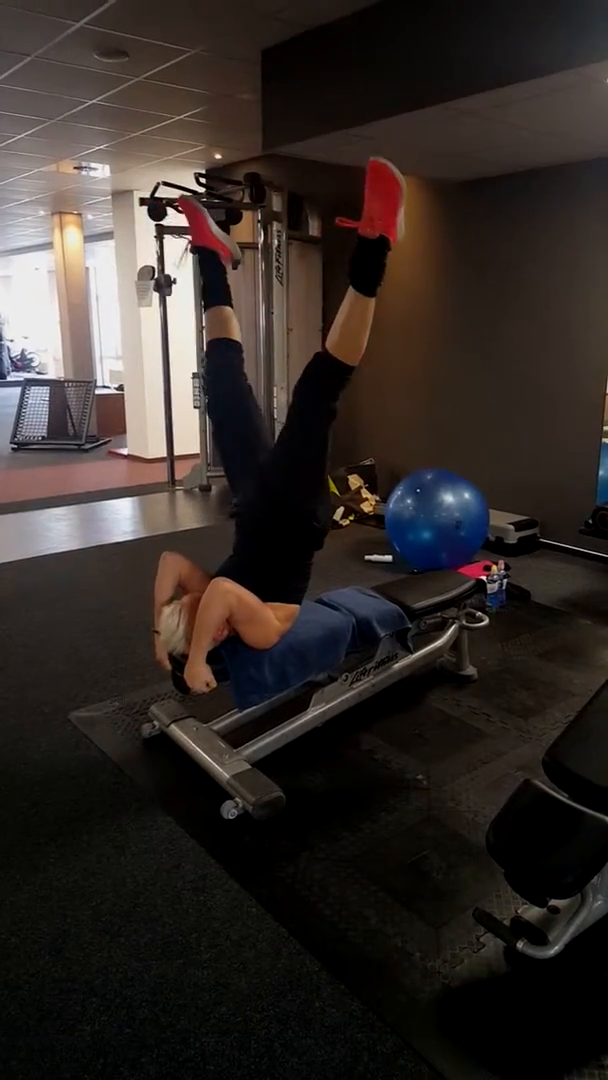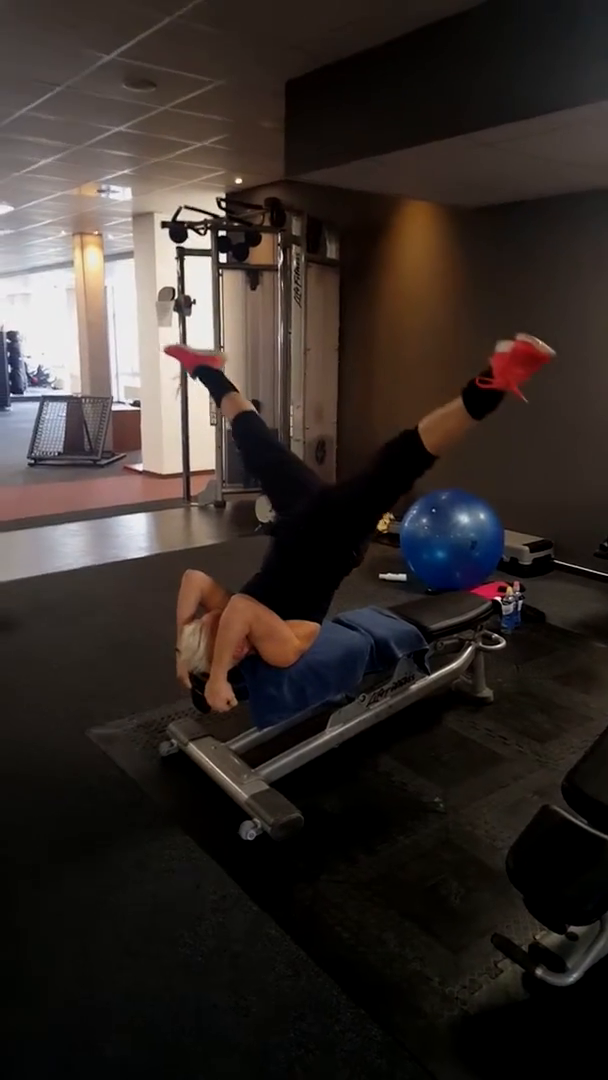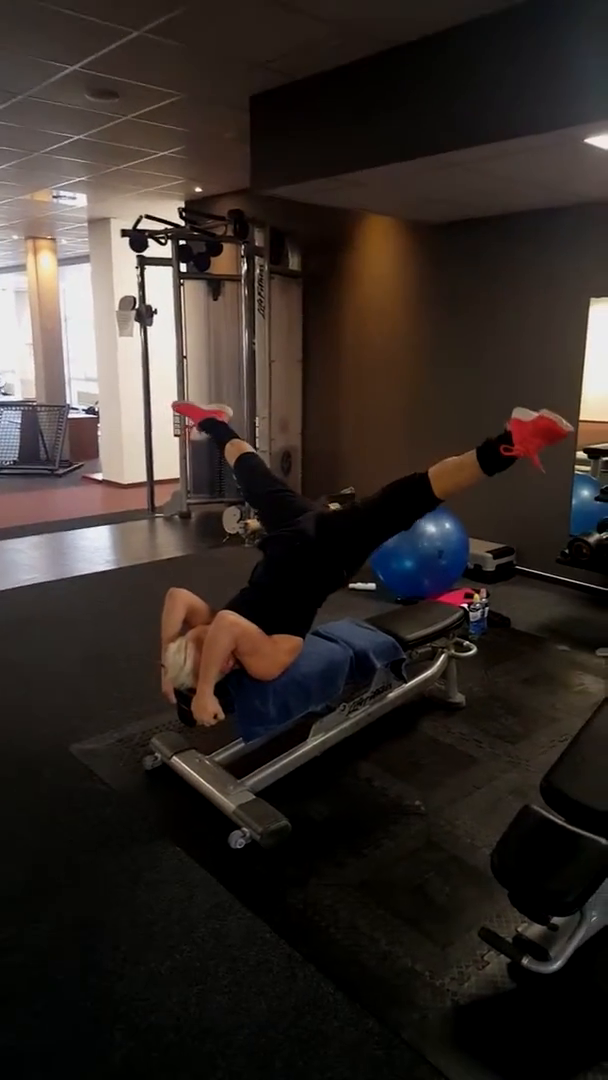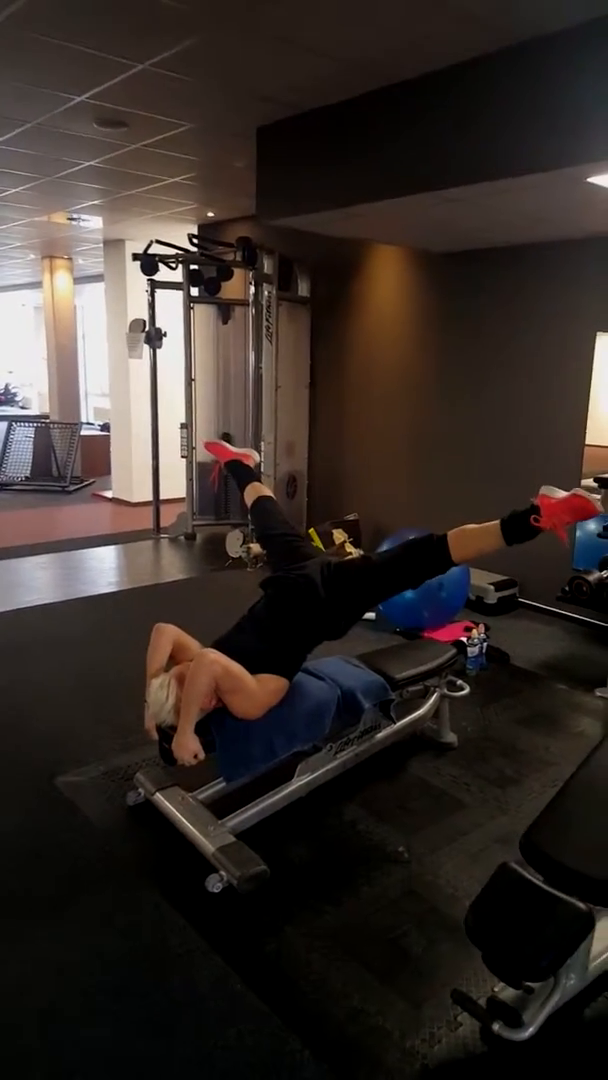
dt=1s
person 1, frame 1
left shoulder: (261, 630)
right elbow: (169, 561)
right wrist: (162, 631)
left hip: (290, 514)
right hip: (263, 507)
right knee: (223, 388)
person 1, frame 2
left shoulder: (281, 651)
right shoulder: (229, 627)
right elbow: (193, 579)
left wrist: (217, 680)
right wrist: (183, 649)
left hip: (329, 536)
right hip: (303, 521)
right knee: (256, 445)
left ankle: (494, 382)
person 1, frame 3
left shoulder: (266, 663)
right shoulder: (214, 641)
left wrist: (203, 695)
right wrist: (168, 665)
left hip: (321, 554)
right hip: (291, 539)
left knee: (407, 501)
right knee: (255, 480)
left ankle: (512, 444)
right ankle: (214, 422)
person 1, frame 4
left shoulder: (248, 702)
right shoulder: (203, 680)
right elbow: (163, 631)
left wrist: (184, 734)
right wrist: (151, 702)
left hip: (323, 601)
right hip: (292, 585)
left knee: (423, 557)
right knee: (269, 522)
left ankle: (541, 516)
right ankle: (240, 463)
